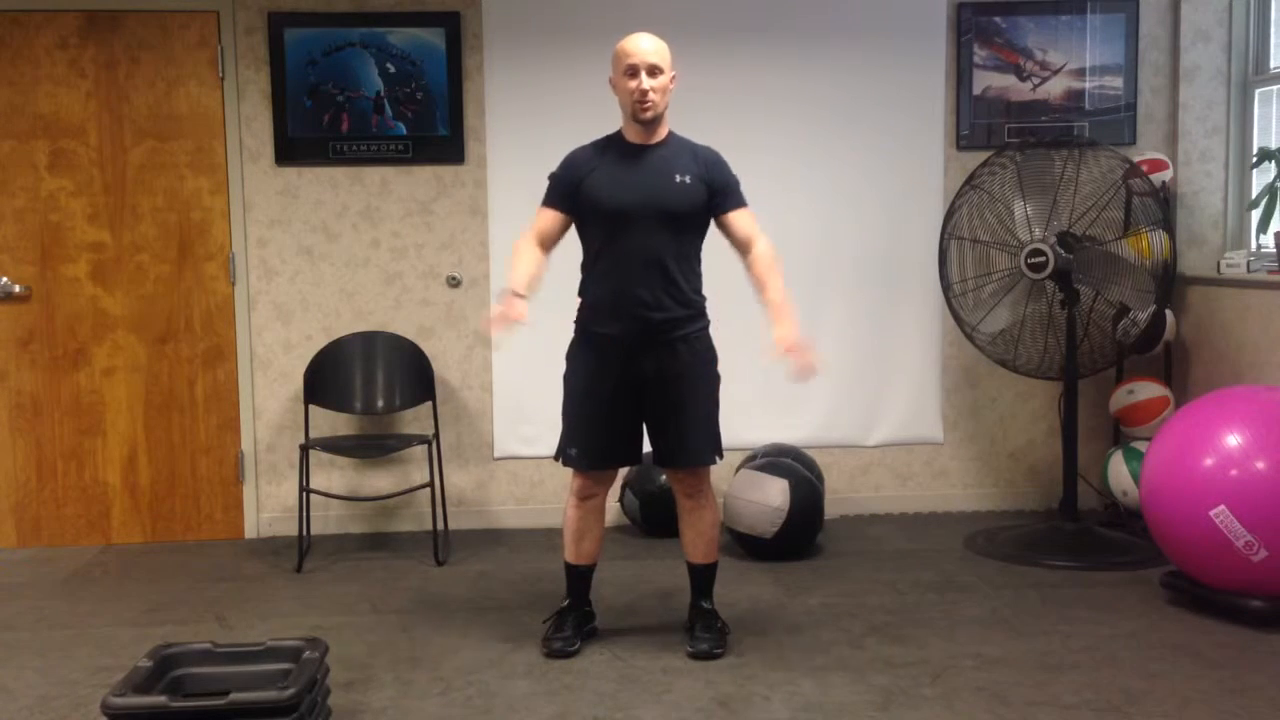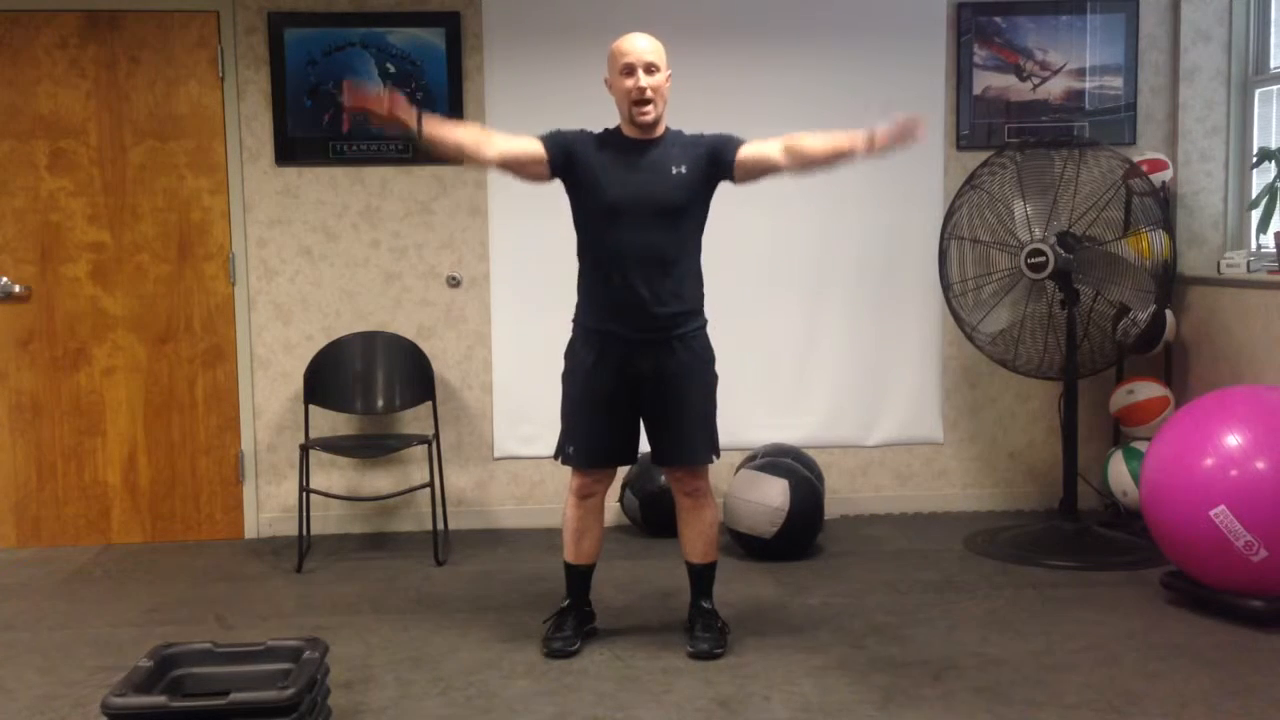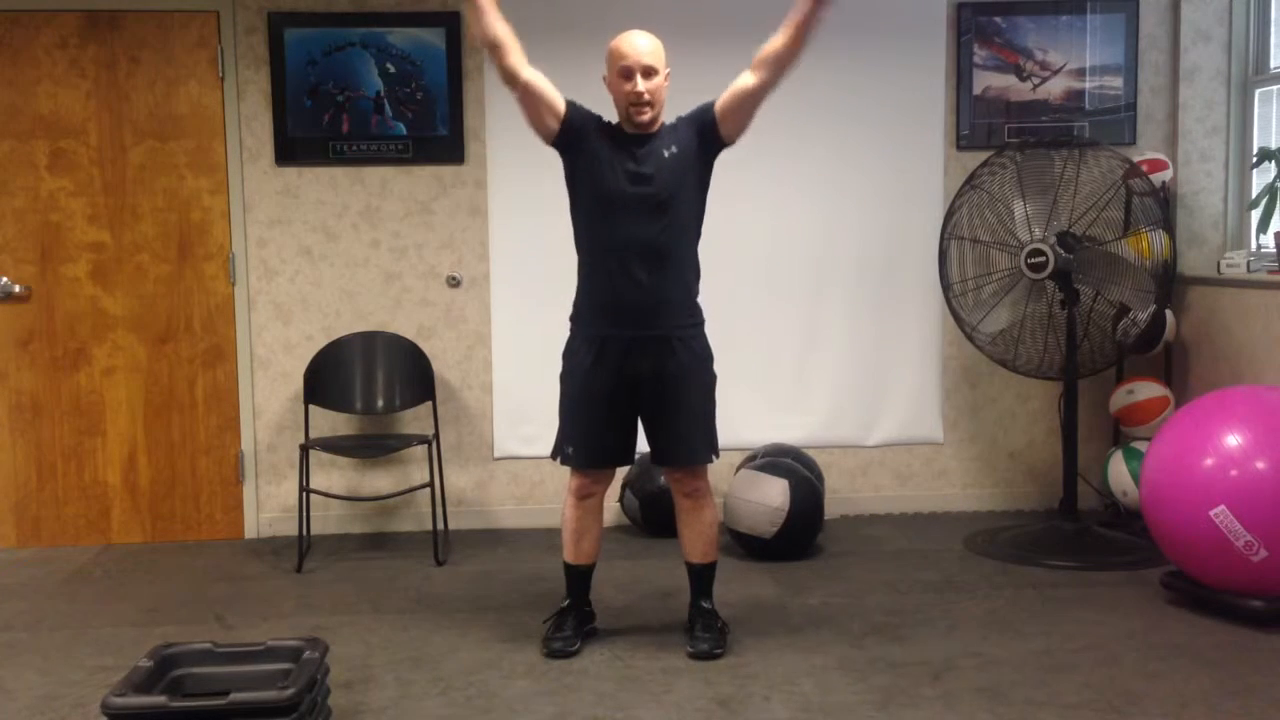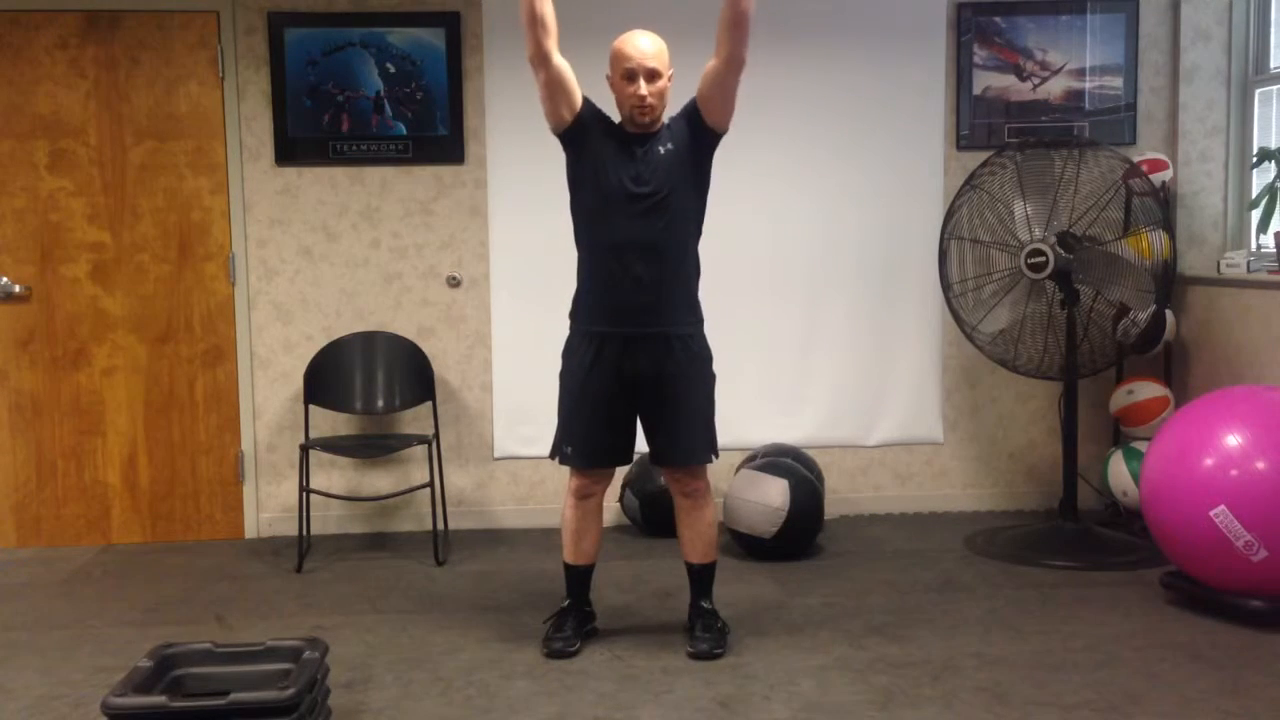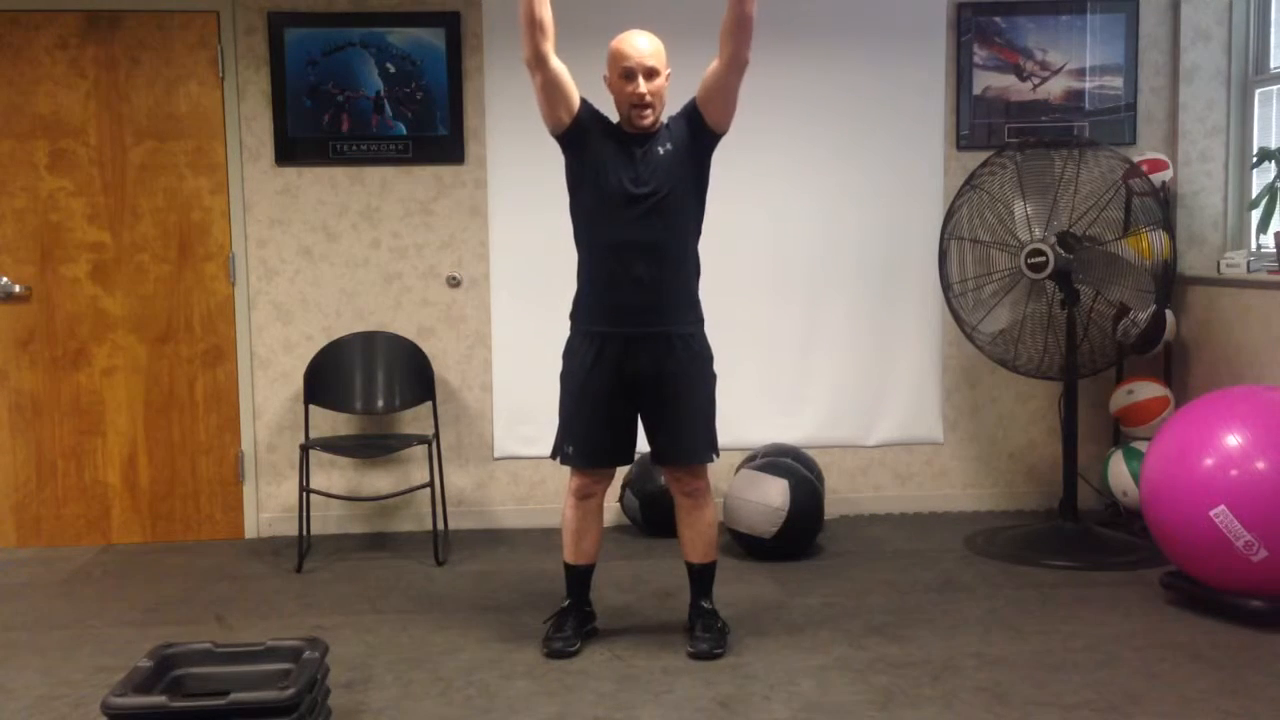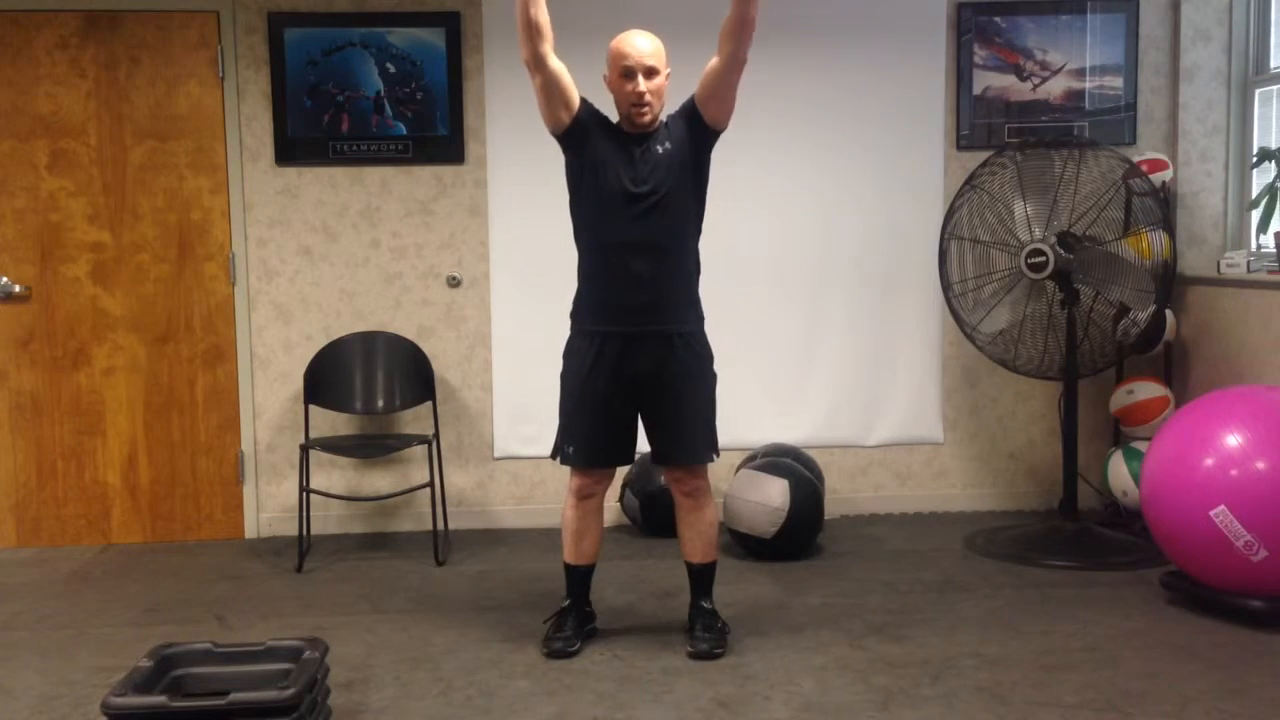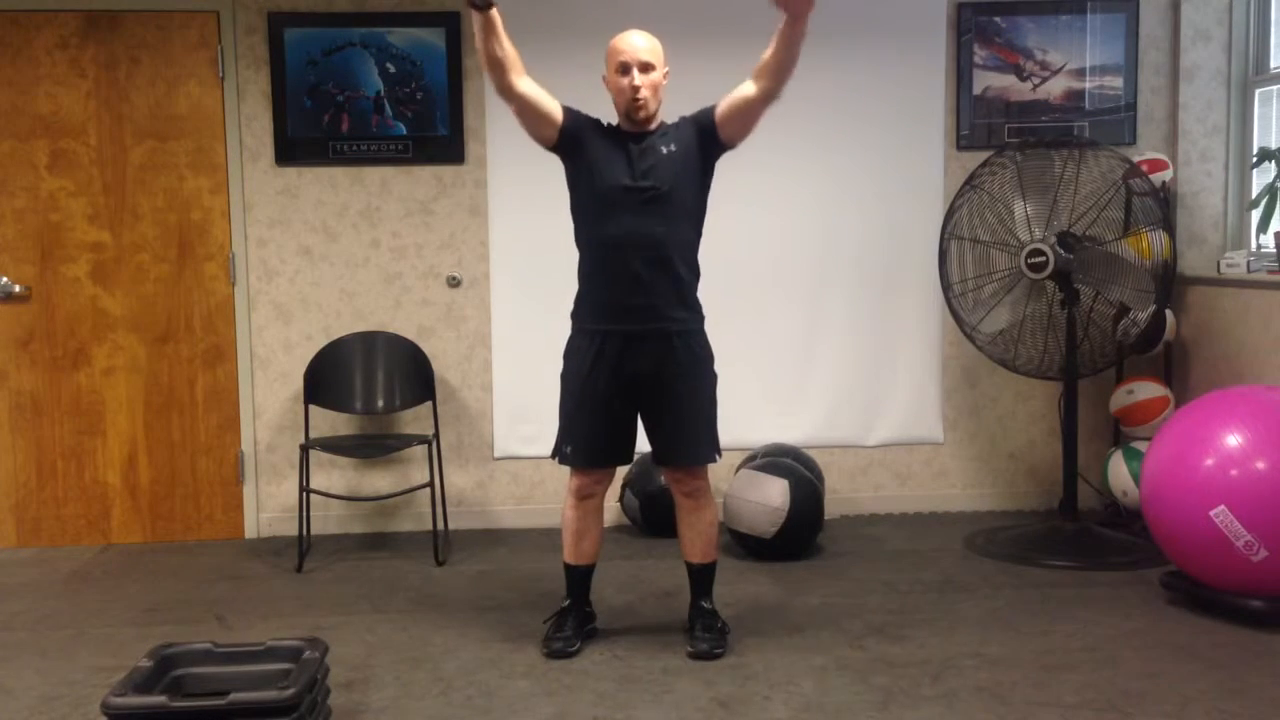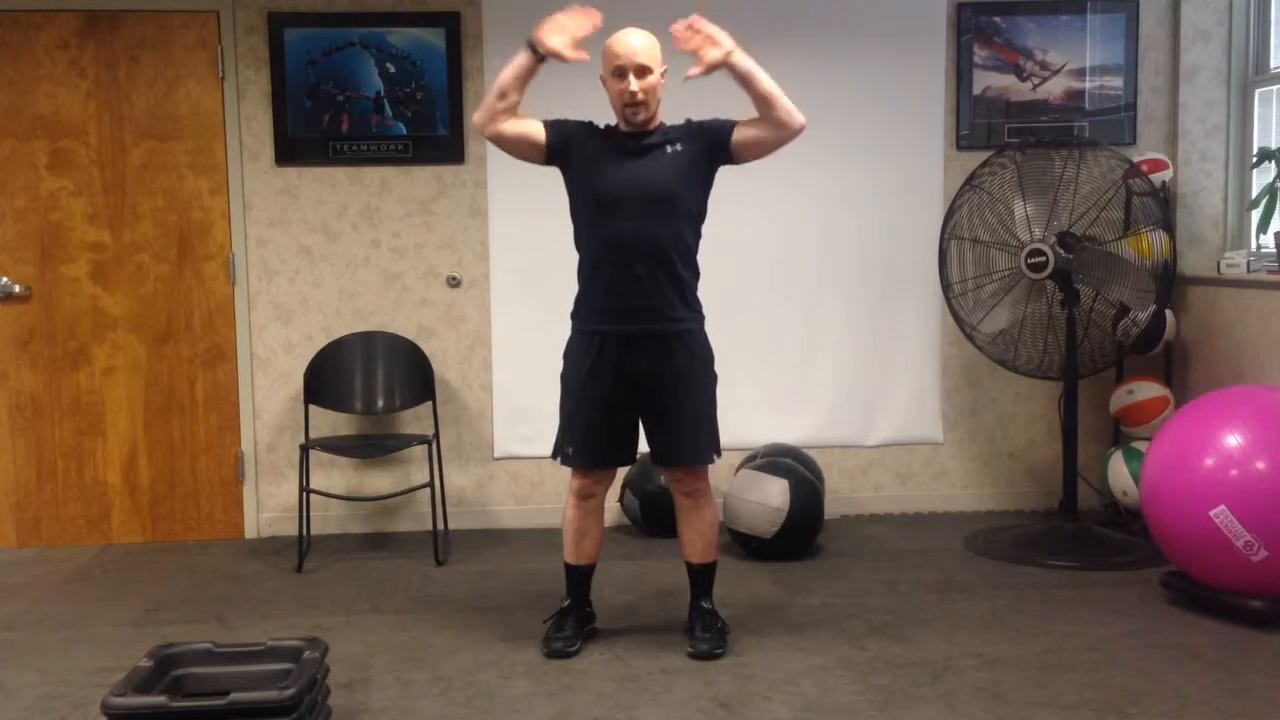
dt=0.3s
person 1, frame 1
left shoulder: (703, 164)
right shoulder: (583, 165)
left elbow: (752, 244)
right elbow: (537, 239)
left wrist: (781, 316)
right wrist: (516, 292)
left hip: (682, 348)
right hip: (601, 348)
left knee: (693, 480)
right knee: (588, 481)
left ankle: (703, 609)
right ankle: (576, 608)
person 1, frame 2
left shoulder: (702, 152)
right shoulder: (579, 152)
left elbow: (784, 153)
right elbow: (494, 147)
left wrist: (860, 143)
right wrist: (415, 122)
left hip: (680, 346)
right hip: (599, 346)
left knee: (691, 480)
right knee: (587, 481)
left ankle: (703, 608)
right ankle: (576, 607)
person 1, frame 3
left shoulder: (695, 139)
right shoulder: (579, 138)
left elbow: (762, 73)
right elbow: (515, 69)
left hip: (677, 343)
right hip: (596, 344)
left knee: (691, 481)
right knee: (586, 482)
left ankle: (702, 609)
right ankle: (575, 608)
person 1, frame 4
left shoulder: (693, 136)
right shoulder: (585, 135)
left hip: (677, 343)
right hip: (596, 343)
left knee: (690, 481)
right knee: (585, 482)
left ankle: (702, 609)
right ankle: (576, 608)
person 1, frame 5
left shoulder: (692, 135)
right shoulder: (583, 136)
left elbow: (734, 57)
right elbow: (539, 57)
left hip: (677, 342)
right hip: (597, 342)
left knee: (690, 480)
right knee: (586, 481)
left ankle: (703, 608)
right ankle: (576, 608)
person 1, frame 6
left shoulder: (691, 134)
right shoulder: (584, 135)
left elbow: (733, 55)
right elbow: (539, 57)
left hip: (678, 341)
right hip: (597, 341)
left knee: (691, 480)
right knee: (586, 482)
left ankle: (703, 608)
right ankle: (576, 608)
person 1, frame 7
left shoulder: (696, 137)
right shoulder: (580, 139)
left elbow: (767, 83)
right elbow: (510, 82)
left hip: (677, 341)
right hip: (597, 341)
left knee: (691, 480)
right knee: (586, 481)
left ankle: (703, 609)
right ankle: (575, 608)
person 1, frame 8
left shoulder: (699, 142)
right shoulder: (576, 144)
left elbow: (787, 125)
right elbow: (491, 123)
left wrist: (734, 59)
left hip: (678, 341)
right hip: (597, 341)
left knee: (691, 480)
right knee: (587, 482)
left ankle: (703, 608)
right ankle: (576, 608)
